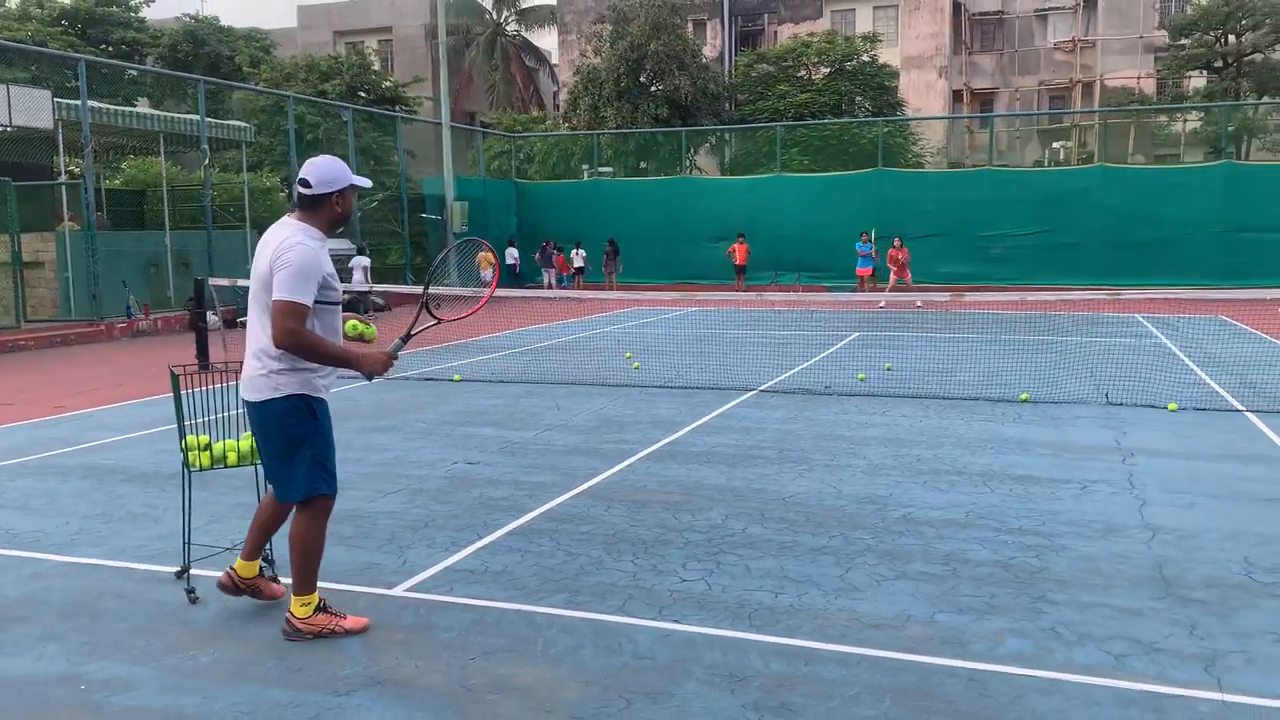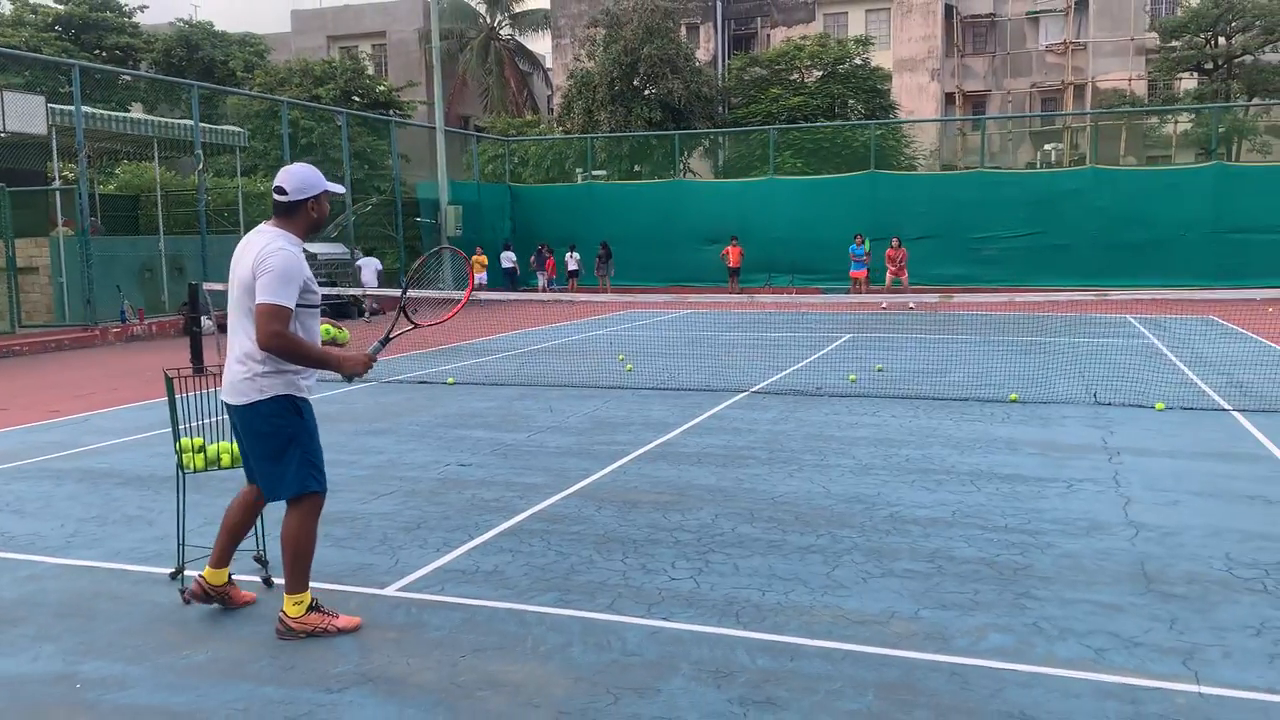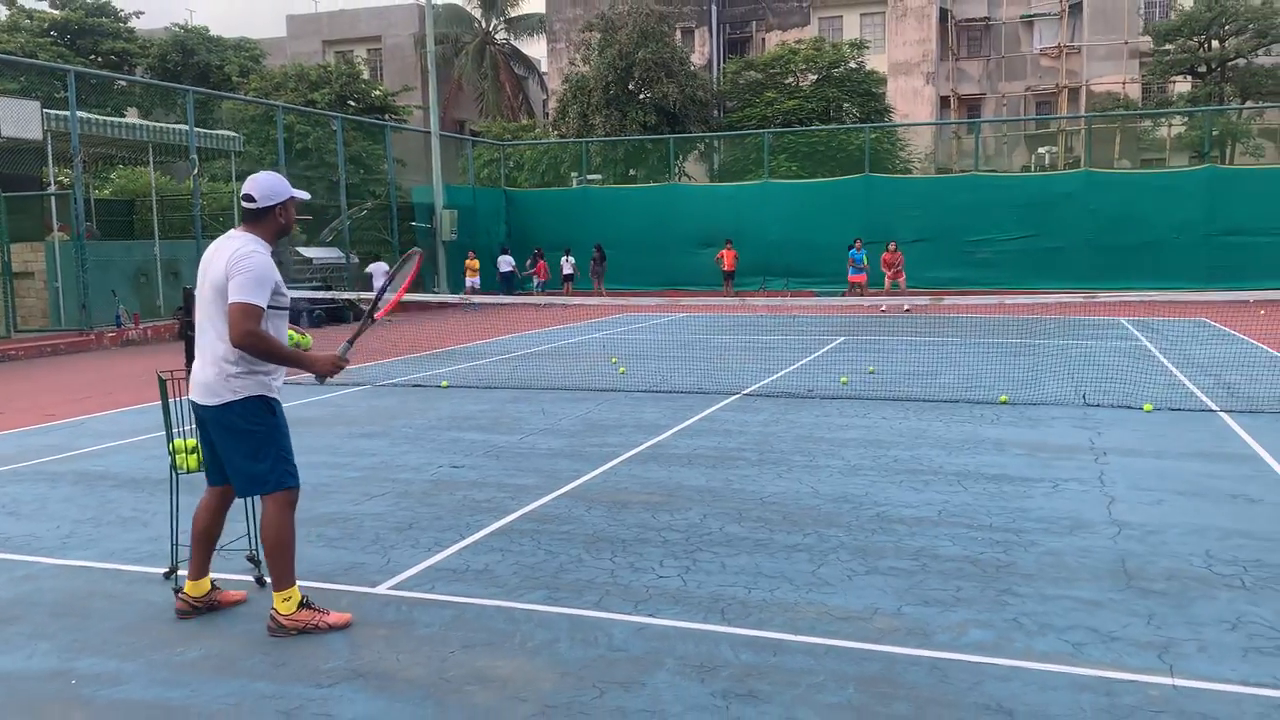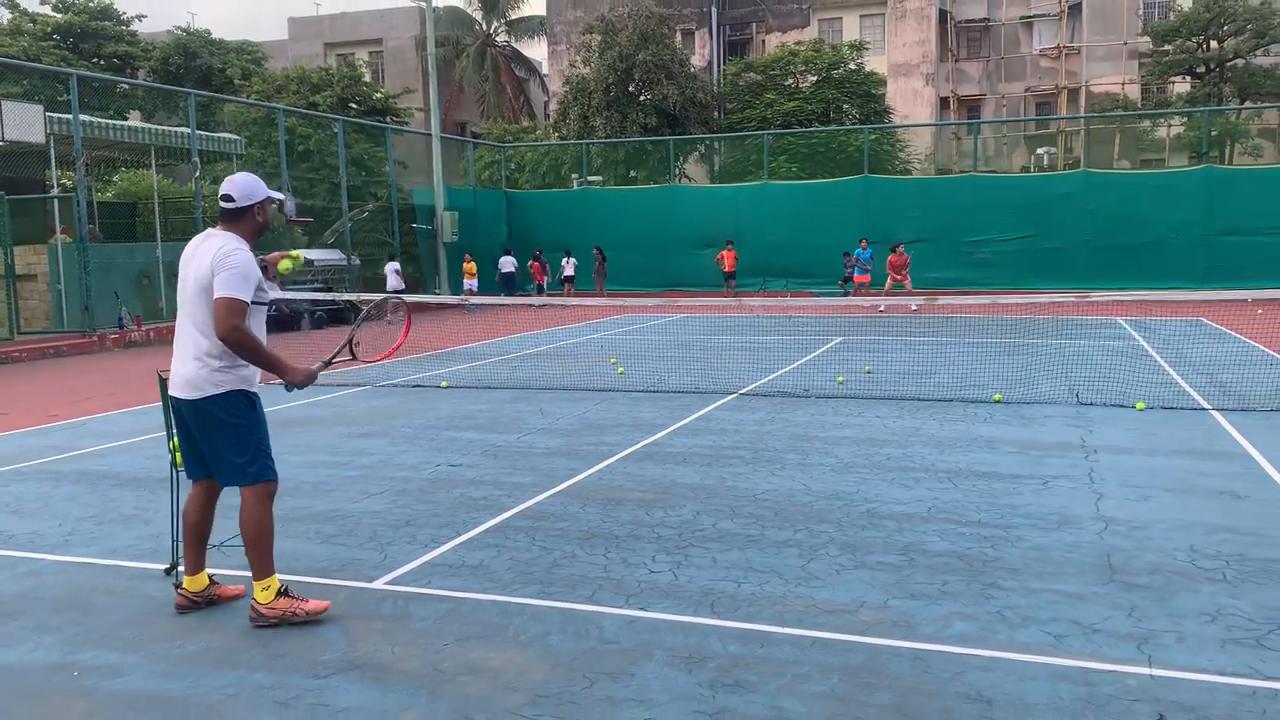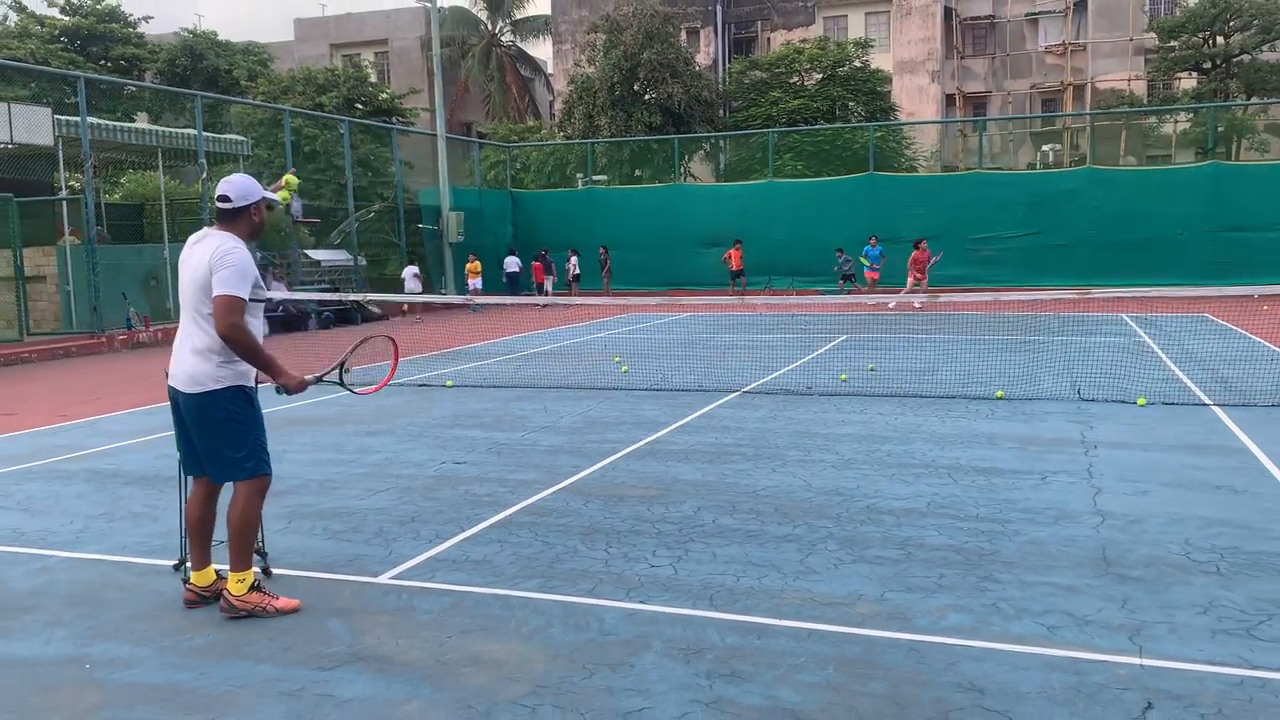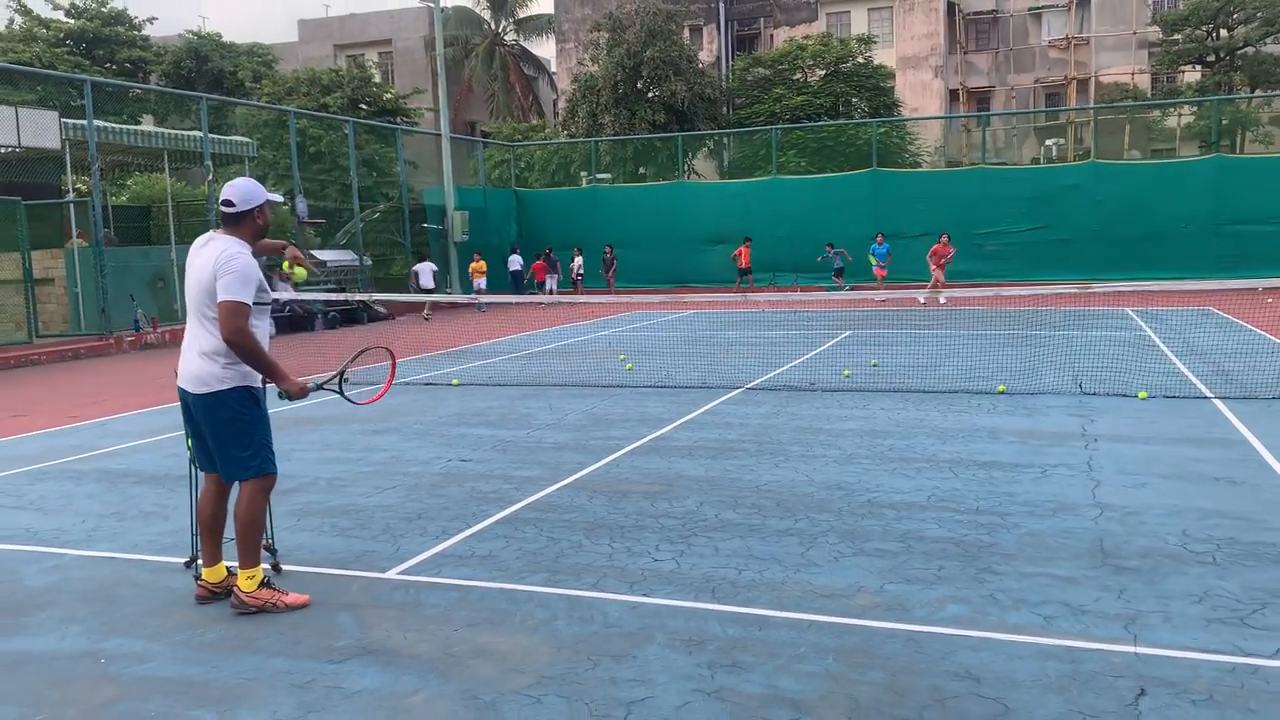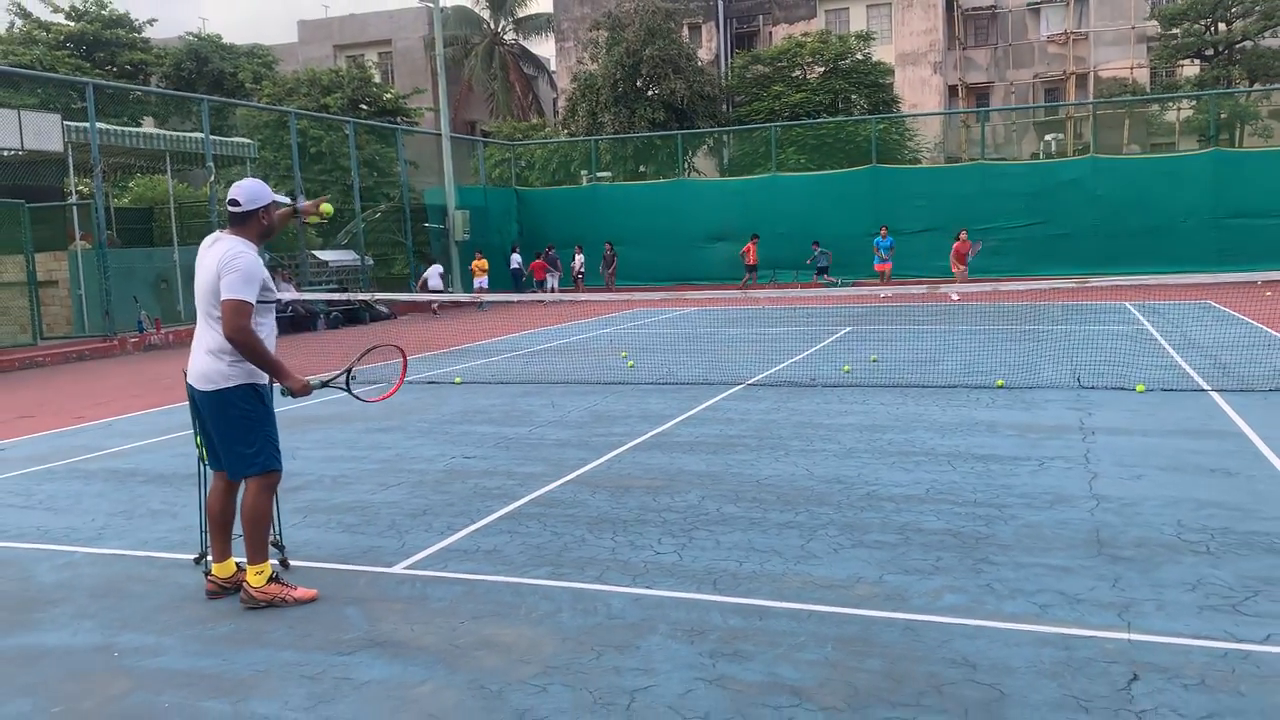
dt=0.2s
person 1, frame 1
left shoulder: (287, 232)
right shoulder: (302, 250)
right elbow: (287, 335)
left wrist: (335, 324)
right wrist: (357, 360)
left hip: (277, 387)
right hip: (290, 392)
left knee: (290, 488)
right knee: (316, 496)
left ankle: (245, 571)
right ankle: (304, 612)
person 1, frame 2
left shoulder: (260, 239)
right shoulder: (282, 256)
right elbow: (271, 337)
left wrist: (312, 328)
right wrist: (338, 361)
left hip: (249, 389)
right hip: (274, 394)
left knee: (261, 487)
right knee: (306, 496)
left ankle: (213, 578)
right ankle: (298, 611)
person 1, frame 3
left shoulder: (224, 246)
right shoulder: (253, 258)
right elbow: (245, 335)
left wrist: (279, 333)
right wrist: (308, 362)
left hip: (210, 391)
right hip: (243, 394)
left knee: (221, 488)
right knee: (280, 493)
left ankle: (196, 589)
right ankle: (288, 608)
person 1, frame 4
left shoulder: (201, 243)
right shoulder: (235, 256)
right elbow: (229, 330)
left wrist: (262, 266)
right wrist: (284, 369)
left hip: (188, 386)
right hip: (223, 389)
left knee: (206, 483)
right knee: (258, 485)
left ankle: (193, 585)
right ankle: (268, 597)
person 1, frame 5
left shoulder: (198, 241)
right shoulder: (234, 256)
right elbow: (230, 327)
left wrist: (267, 199)
right wrist: (278, 373)
left hip: (186, 381)
right hip: (221, 385)
left knee: (205, 480)
right knee: (252, 480)
left ankle: (200, 580)
right ankle: (240, 590)
person 1, frame 6
left shoulder: (206, 243)
right shoulder: (237, 260)
right elbow: (234, 332)
left wrist: (282, 248)
right wrist: (281, 378)
left hip: (195, 382)
right hip: (228, 386)
left knee: (218, 478)
right knee: (257, 479)
left ankle: (212, 576)
right ankle: (250, 586)
person 1, frame 7
left shoulder: (215, 241)
right shoulder: (242, 259)
left elbow: (258, 227)
right elbow: (237, 330)
left wrist: (297, 211)
right wrist: (285, 376)
left hip: (206, 380)
right hip: (235, 383)
left knee: (226, 475)
right knee: (262, 476)
left ankle: (222, 572)
right ankle: (258, 581)
